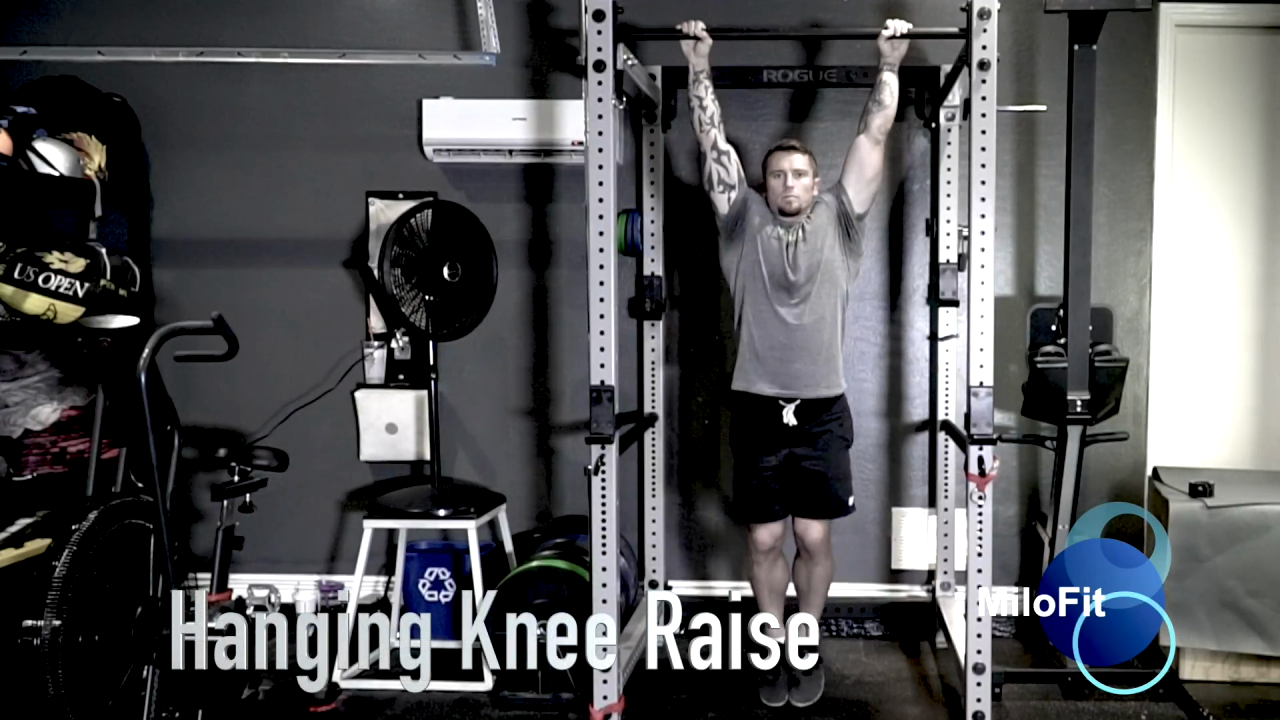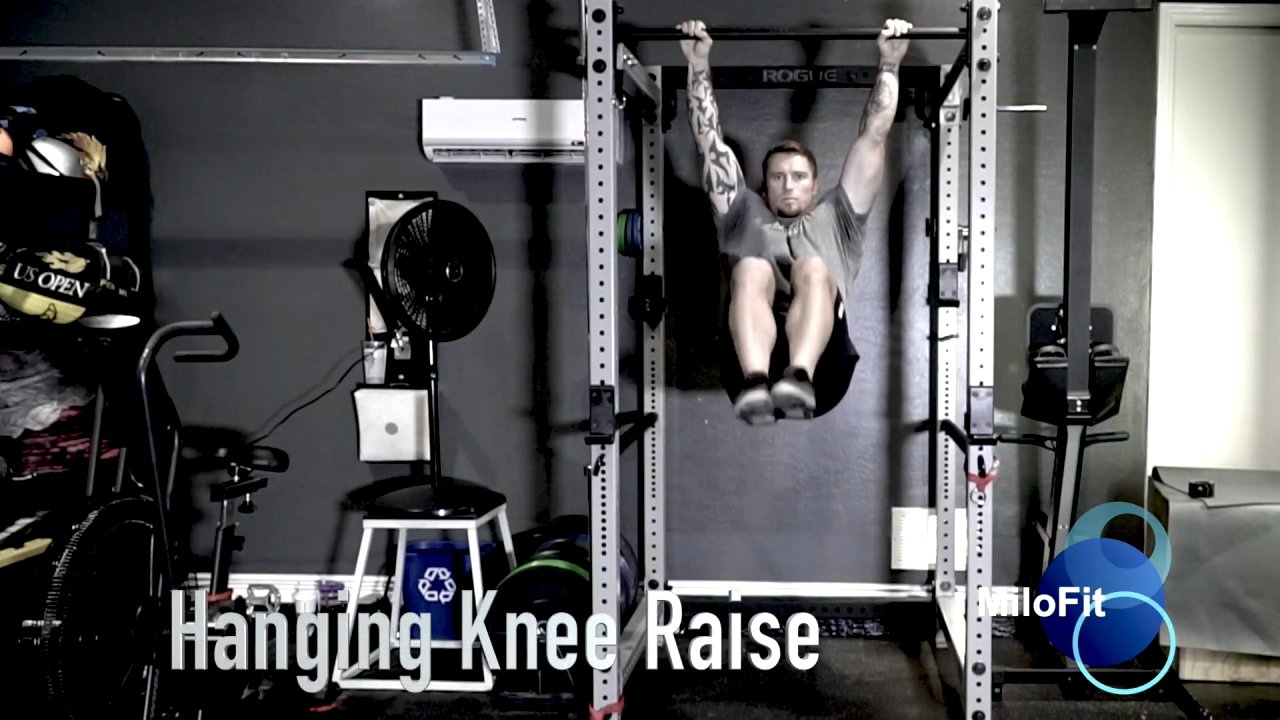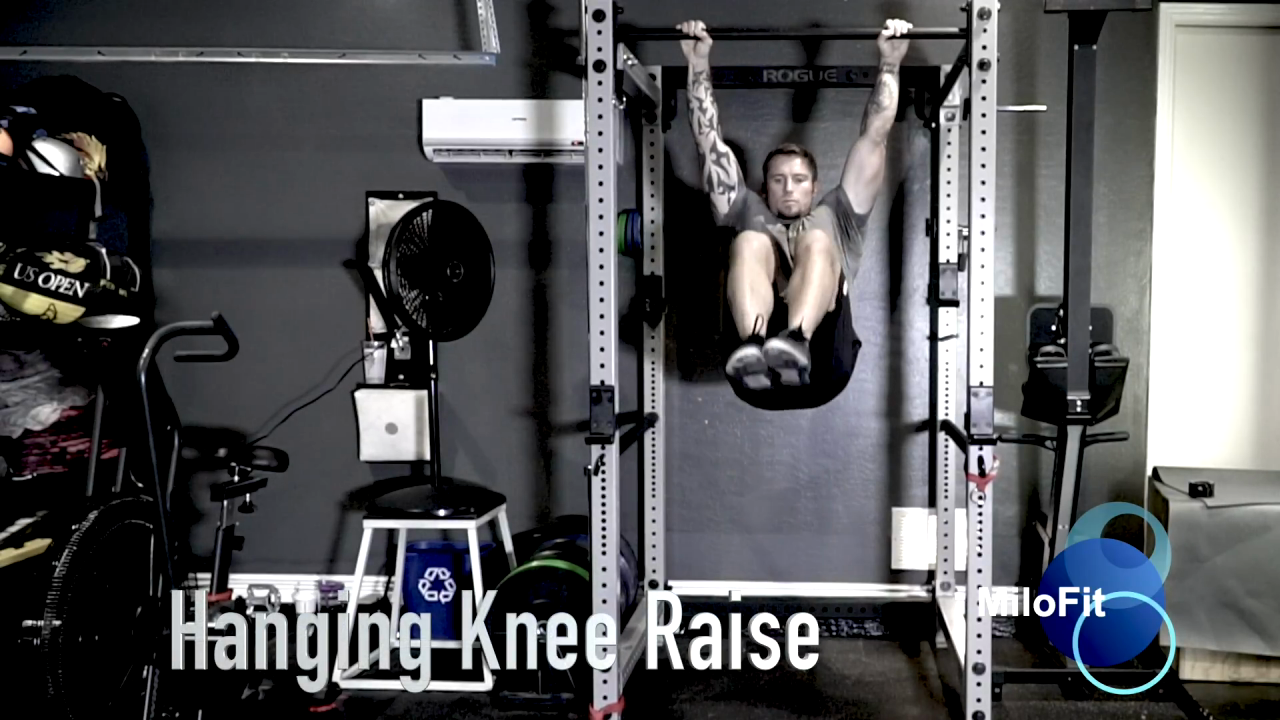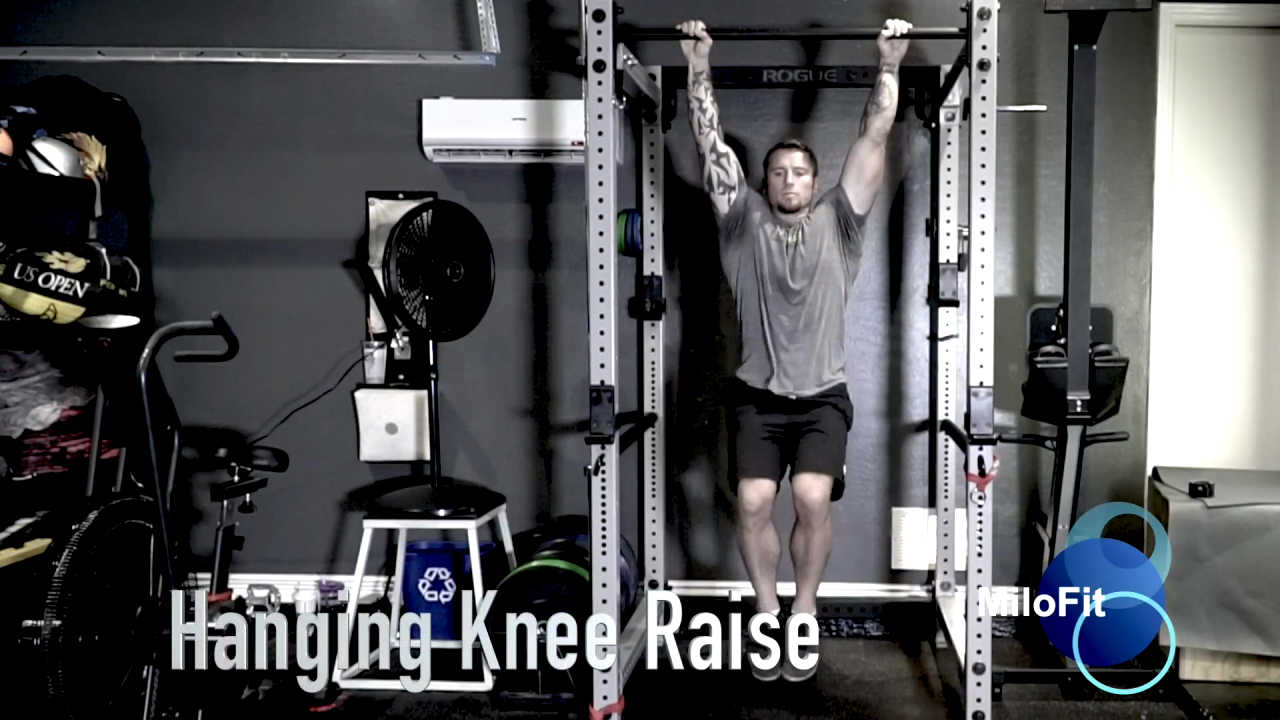
dt=0.5s
person 1, frame 1
left shoulder: (838, 217)
right shoulder: (742, 220)
left elbow: (871, 139)
right elbow: (714, 146)
left wrist: (889, 65)
right wrist: (699, 68)
left hip: (822, 411)
right hip: (757, 409)
left knee: (814, 538)
right knee: (764, 541)
right ankle: (774, 645)
person 1, frame 2
left shoulder: (837, 217)
right shoulder: (745, 215)
left elbow: (873, 137)
right elbow: (710, 142)
left wrist: (889, 64)
right wrist: (699, 64)
left hip: (823, 357)
right hip: (760, 328)
left knee: (814, 269)
right knee: (752, 268)
left ankle: (799, 380)
right ankle: (757, 382)
person 1, frame 3
left shoulder: (837, 215)
right shoulder: (747, 211)
left elbow: (873, 139)
right elbow: (710, 143)
left wrist: (890, 63)
right wrist: (698, 65)
left hip: (820, 357)
right hip: (758, 348)
left knee: (817, 244)
right knee: (750, 241)
left ankle: (796, 339)
right ankle: (753, 345)
person 1, frame 4
left shoulder: (838, 217)
right shoulder: (744, 218)
left elbow: (873, 137)
right elbow: (712, 145)
left wrist: (889, 65)
right wrist: (699, 67)
left hip: (822, 394)
right hip: (758, 393)
left knee: (812, 499)
right knee: (753, 502)
left ankle: (803, 622)
right ankle: (767, 623)
